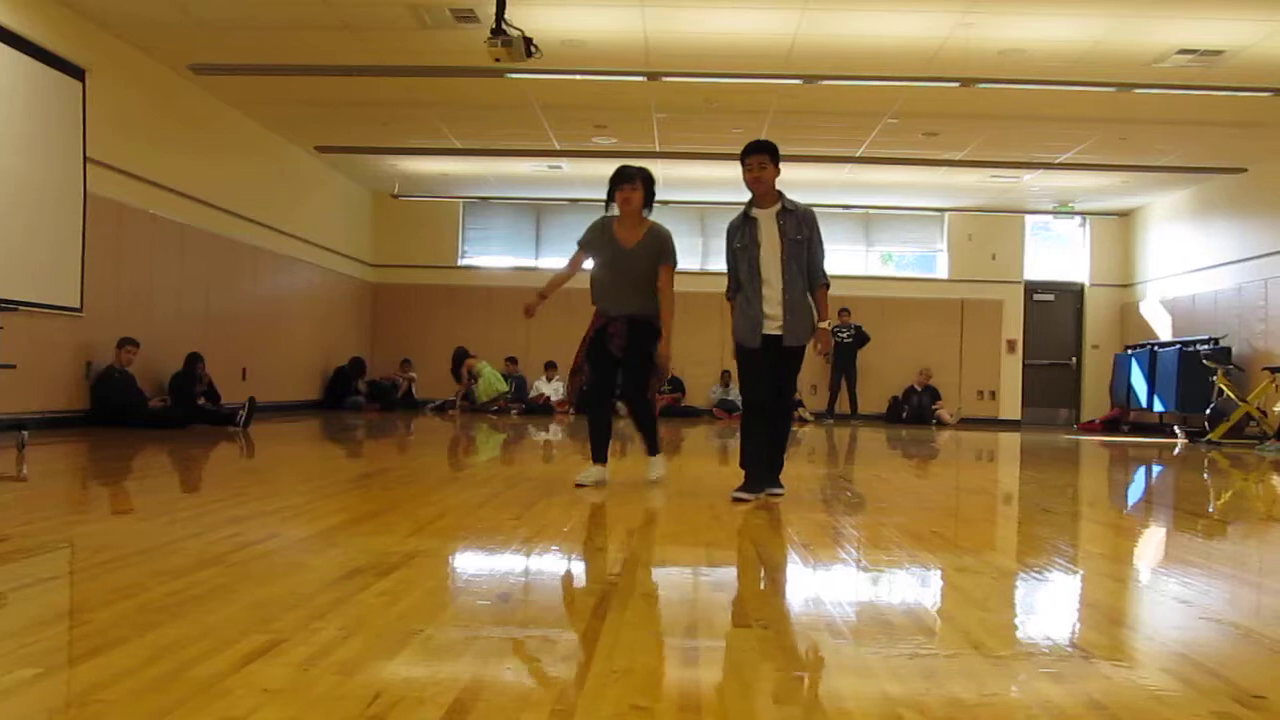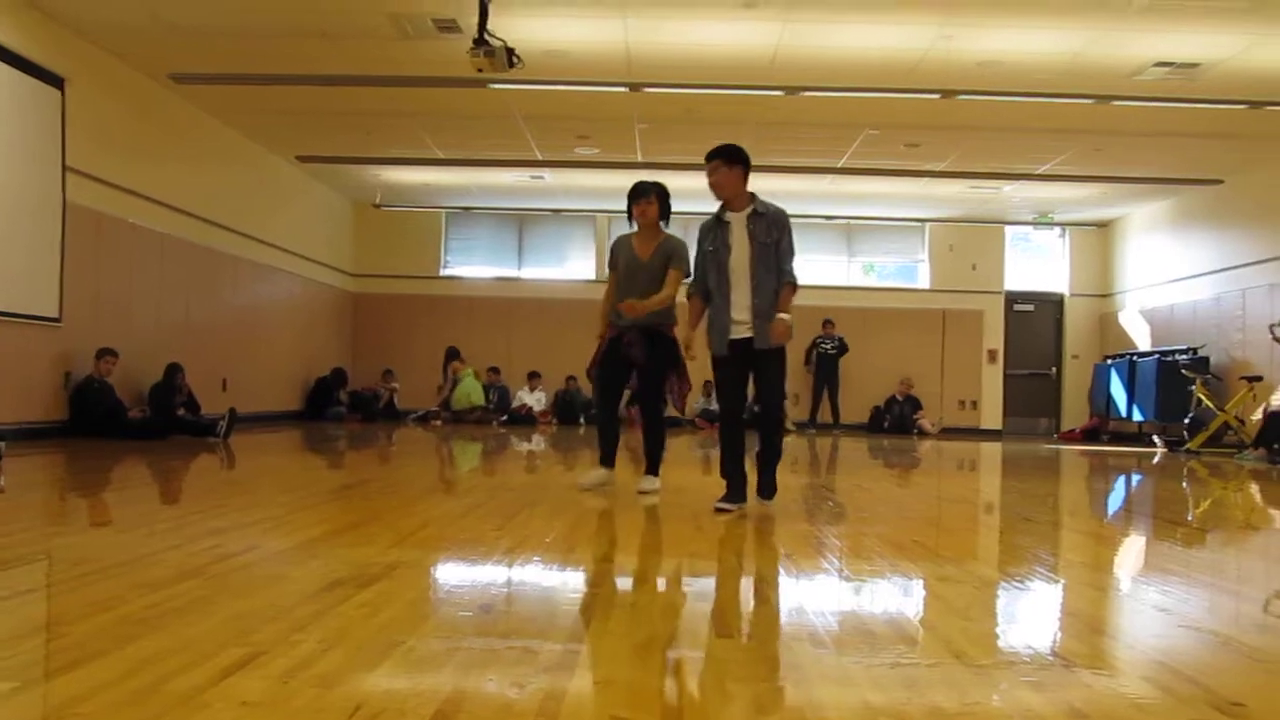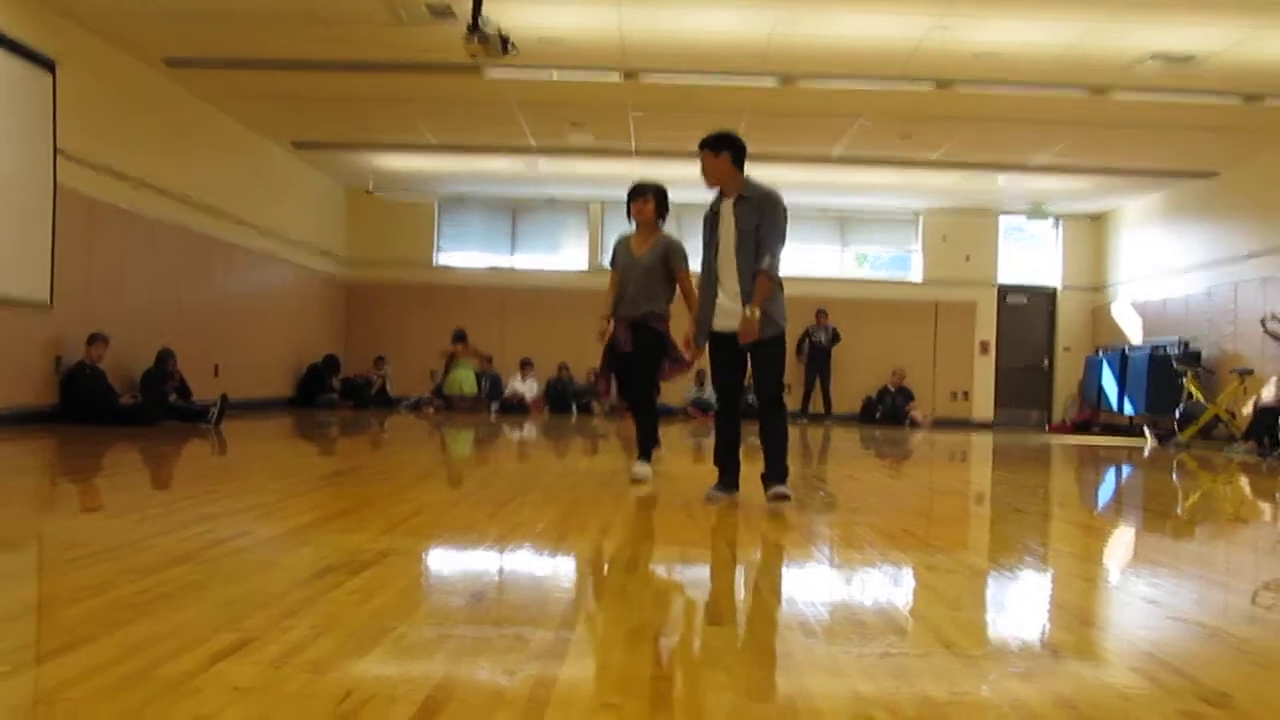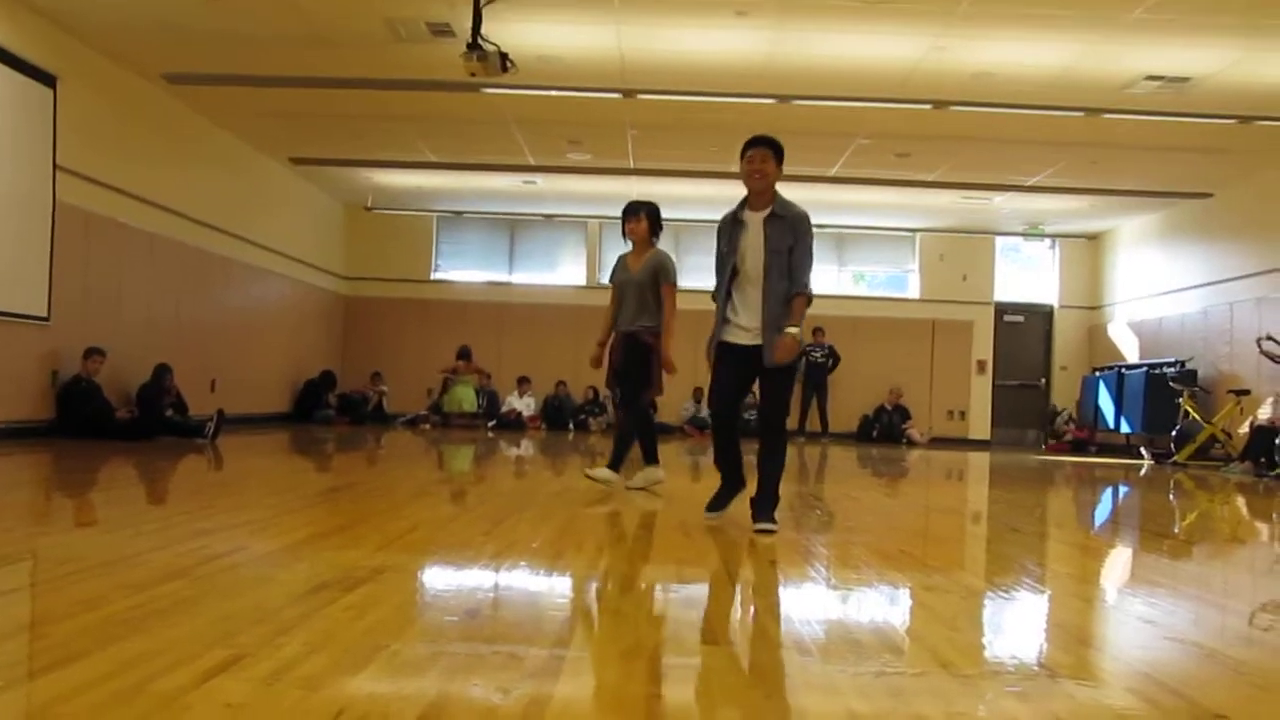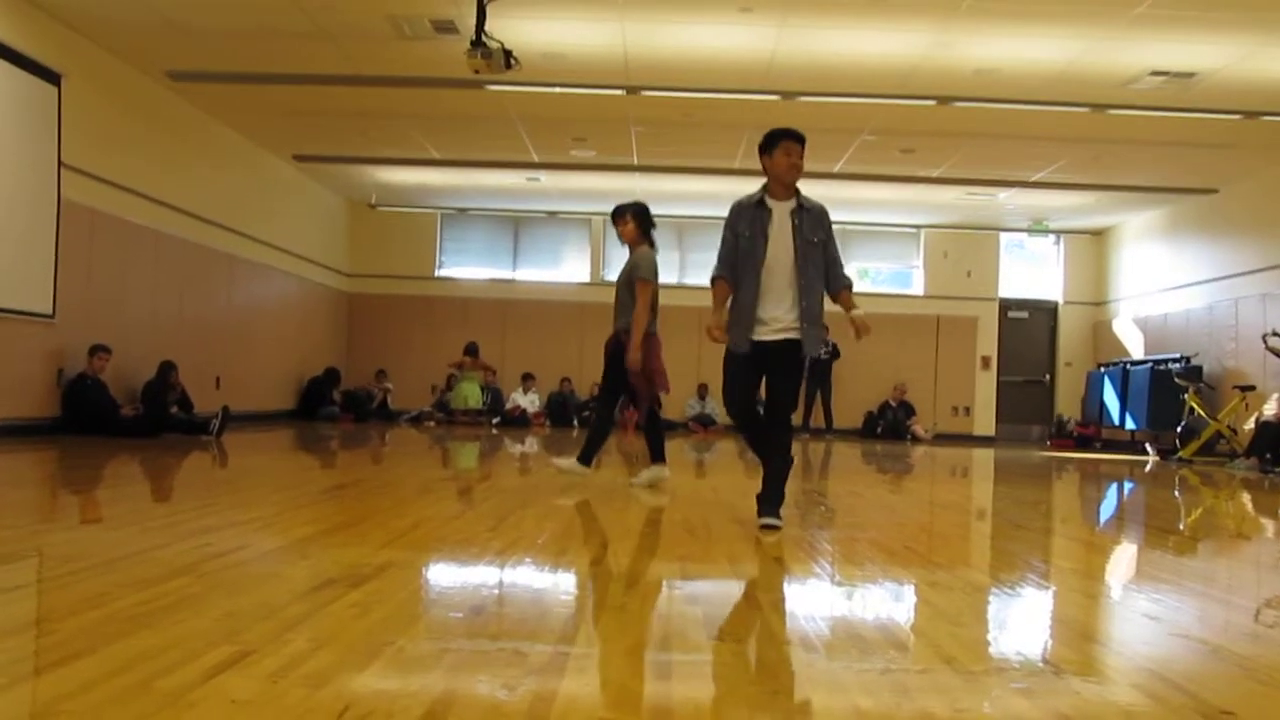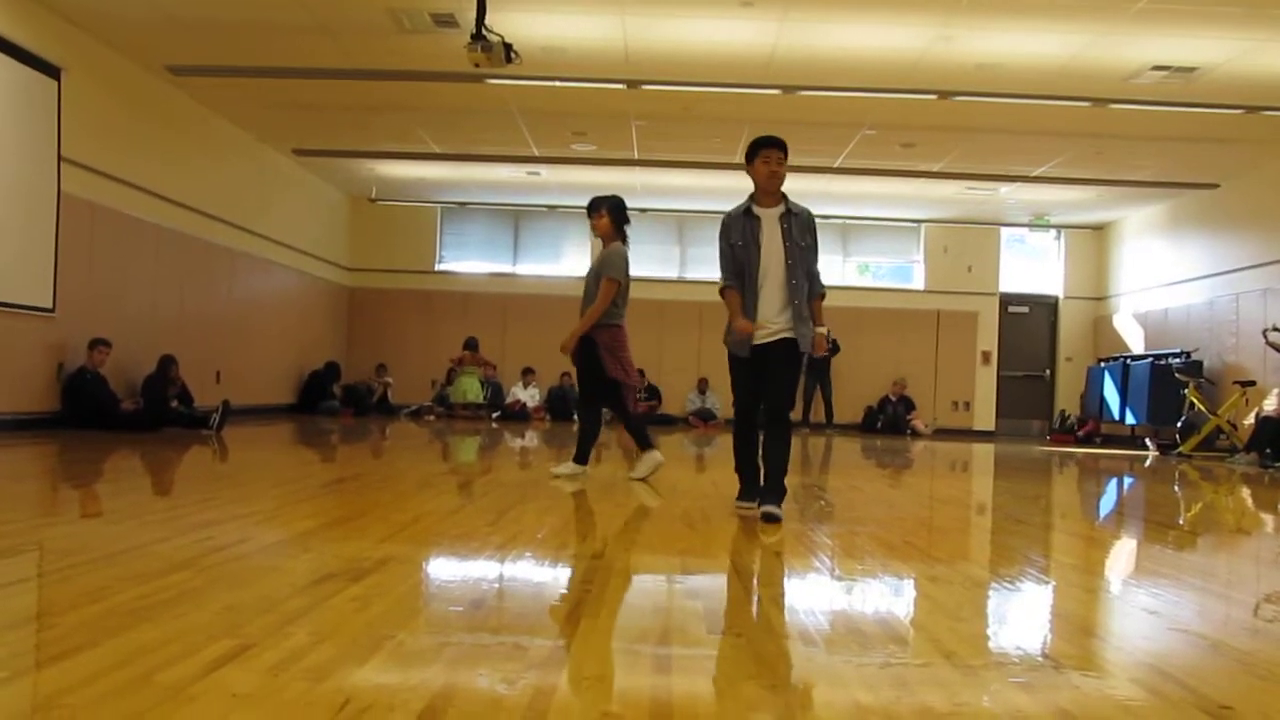
dt=0.4s
person 1, frame 1
left shoulder: (803, 217)
right shoulder: (737, 227)
left elbow: (817, 276)
right elbow: (733, 286)
left wrist: (823, 323)
right wrist: (735, 331)
left hip: (792, 330)
right hip: (752, 331)
left knee: (782, 404)
right knee: (754, 403)
left ankle: (773, 473)
right ankle: (753, 477)
person 1, frame 2
left shoulder: (774, 219)
right shoulder: (709, 229)
left elbow: (786, 274)
right elbow: (700, 286)
left wrist: (783, 315)
right wrist: (690, 328)
left hip: (765, 333)
right hip: (725, 336)
left knee: (772, 408)
right knee: (730, 412)
left ankle: (767, 475)
right ankle: (734, 488)
person 1, frame 3
left shoulder: (766, 201)
right shoulder: (713, 213)
left elbow: (768, 261)
left wrist: (754, 312)
right wrist: (700, 325)
left hip: (764, 322)
right hip: (722, 325)
left knee: (770, 397)
right knee: (727, 402)
left ankle: (776, 477)
right ankle: (727, 477)
person 1, frame 4
left shoulder: (796, 220)
right shoulder: (728, 224)
left elbow: (801, 284)
left wrist: (792, 330)
right wrist: (715, 336)
left hip: (776, 342)
right hip: (733, 339)
left knee: (772, 424)
right knee: (721, 412)
left ankle: (765, 507)
right ankle: (730, 481)
person 1, frame 5
left shoulder: (816, 215)
right shoulder: (743, 211)
left elbow: (833, 272)
right elbow: (726, 268)
left wrist: (852, 310)
right wrist: (718, 311)
left hip: (792, 335)
right hip: (746, 333)
left knee: (780, 418)
right knee: (738, 407)
left ankle: (771, 502)
right ankle: (778, 465)
person 1, frame 6
left shoulder: (802, 219)
right shoulder: (734, 221)
left elbow: (812, 279)
right elbow: (729, 278)
left wrist: (818, 327)
right wrist: (737, 317)
left hip: (786, 335)
right hip: (746, 338)
left knee: (778, 415)
right knee: (745, 414)
left ankle: (772, 495)
right ankle: (748, 486)
person 2, frame 1
left shoulder: (660, 237)
right shoulder: (600, 229)
left elbow: (666, 289)
right elbow: (572, 267)
left wrist: (666, 337)
right wrist: (541, 296)
left hip: (643, 326)
right hip: (605, 324)
left knee: (635, 394)
right knee: (598, 394)
left ankle: (655, 454)
right ankle: (598, 465)
person 2, frame 2
left shoulder: (675, 247)
right shoulder: (620, 245)
left elbow: (670, 292)
right elbow: (611, 292)
left wrist: (646, 306)
right wrist: (602, 331)
left hip: (657, 334)
right hip: (621, 333)
left knee: (650, 405)
right knee: (606, 397)
left ankle: (652, 473)
right ankle: (606, 467)
person 2, frame 3
left shoulder: (669, 245)
right shoulder: (622, 244)
left elbow: (687, 290)
right elbow: (614, 286)
right wrist: (606, 318)
left hip: (651, 327)
right hip: (623, 327)
left knee: (644, 391)
right knee: (627, 390)
left ankle: (644, 458)
right ankle: (651, 443)
person 2, frame 4
left shoulder: (661, 261)
right shoulder: (622, 261)
left elbow: (669, 308)
left wrist: (666, 348)
right wrist: (601, 343)
left hip: (645, 341)
right hip: (623, 340)
left knee: (629, 404)
right knee: (637, 405)
left ankle: (613, 468)
right ankle: (652, 467)
person 2, frame 5
left shoulder: (644, 257)
right shoulder: (634, 258)
left elbow: (643, 305)
left wrist: (635, 346)
right wrist: (623, 343)
left hip: (634, 341)
right hip: (626, 340)
left knee: (606, 401)
right knee: (645, 404)
left ankle: (583, 461)
right ankle: (658, 465)
person 2, frame 6
left shoulder: (615, 253)
right shoulder: (606, 253)
left elbow: (602, 302)
left wrist: (574, 334)
right wrist: (578, 334)
left hip: (602, 335)
right hip: (598, 336)
left knee: (590, 401)
right knee: (614, 399)
left ankle: (580, 461)
right ankle: (648, 452)
